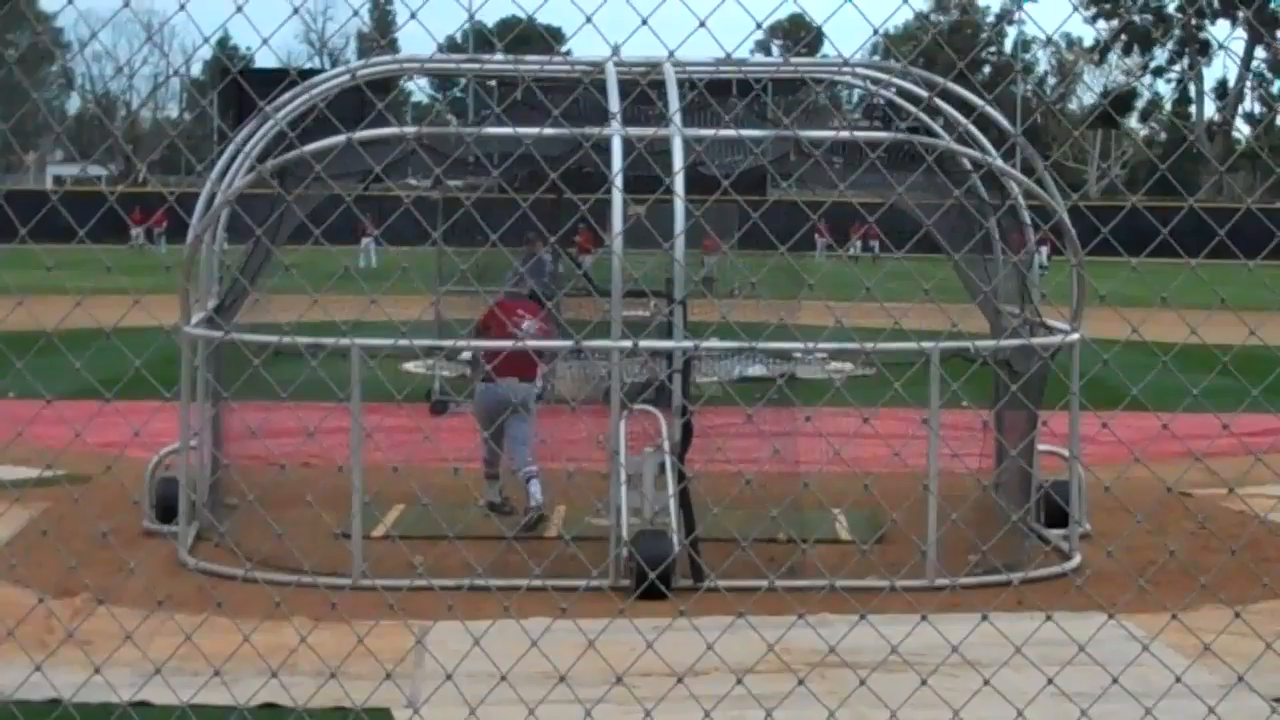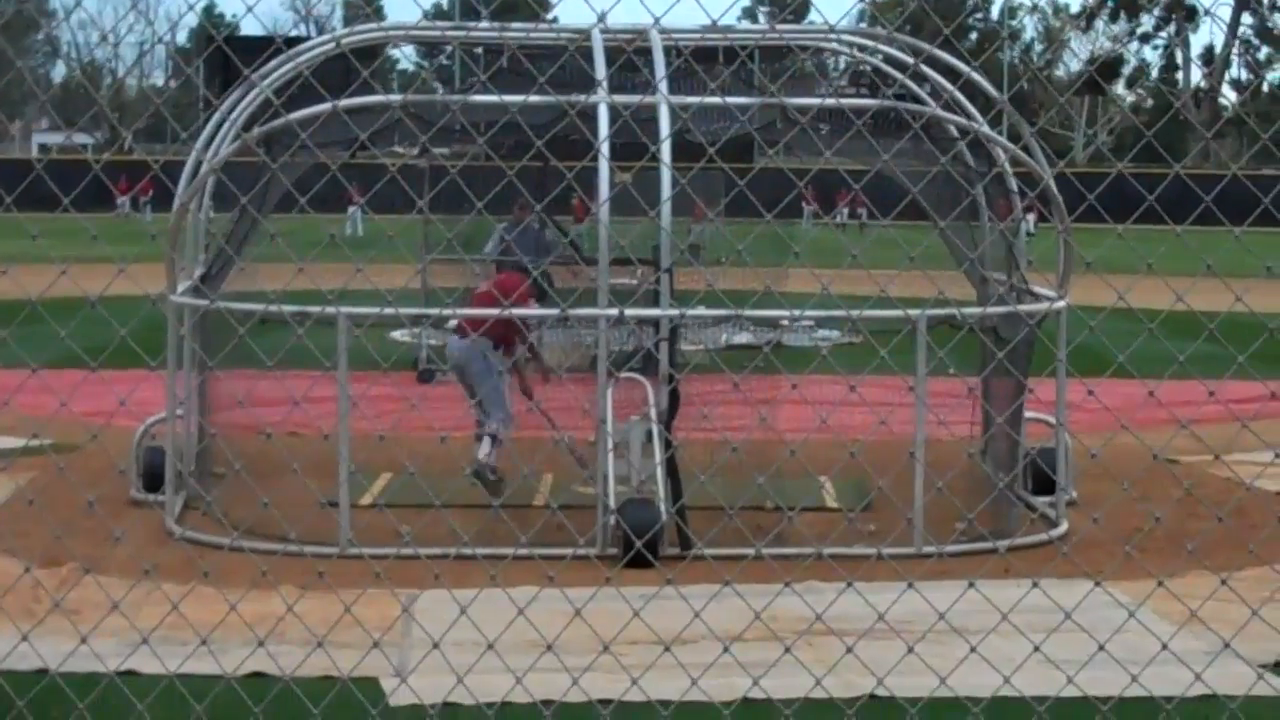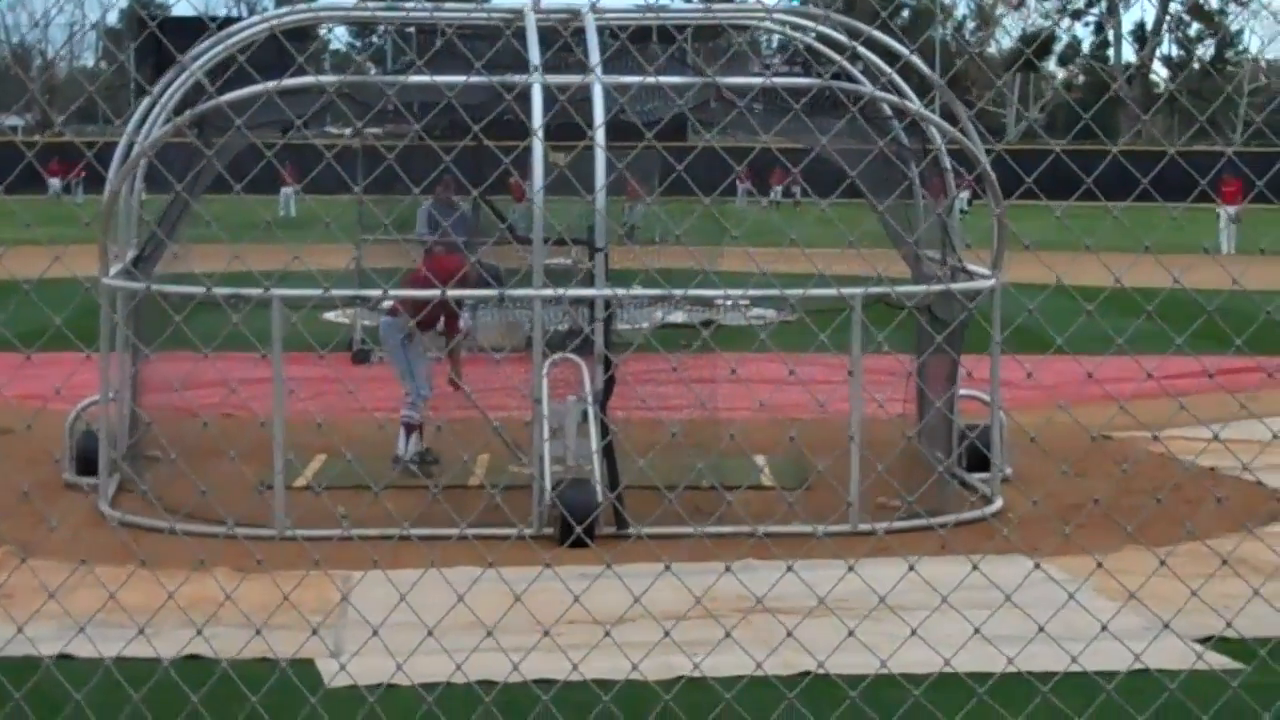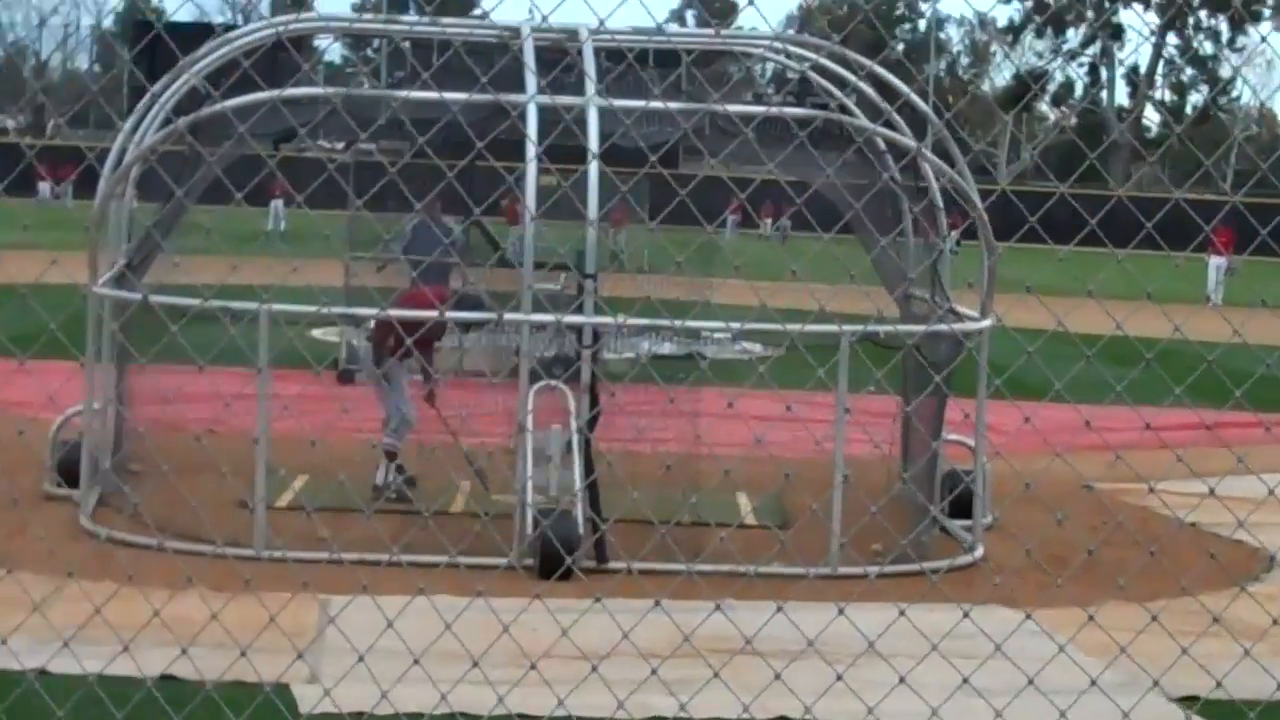
dt=0.4s
person 1, frame 1
left shoulder: (503, 306)
right shoulder: (544, 323)
left elbow: (480, 334)
left wrist: (478, 365)
left hip: (493, 386)
right hip: (525, 388)
left knee: (492, 445)
right knee: (522, 452)
left ankle: (494, 498)
right ankle: (535, 502)
person 1, frame 2
left shoulder: (497, 283)
right shoulder: (521, 286)
left elbow: (508, 342)
right elbow: (521, 332)
left wrist: (522, 377)
right wrist: (538, 359)
left hip: (456, 345)
right hip: (478, 347)
left knee: (484, 409)
right knee: (500, 412)
left ankle: (483, 464)
right ankle: (485, 462)
person 1, frame 3
left shoulder: (457, 288)
right shoulder: (453, 266)
left elbow: (452, 331)
right elbow: (413, 282)
left wrist: (455, 370)
right wrist: (410, 322)
left hip: (412, 328)
right hip: (400, 324)
left knee: (422, 390)
right knee: (417, 391)
left ankle: (416, 447)
right ankle: (404, 454)
person 1, frame 4
left shoulder: (439, 310)
right shoulder: (431, 301)
left elbow: (426, 346)
right elbow: (384, 325)
left wrist: (430, 383)
right wrist: (382, 368)
left hip: (396, 358)
right hip: (381, 357)
left knee: (402, 414)
right knee: (404, 417)
left ankle: (393, 469)
right ankle: (384, 484)
